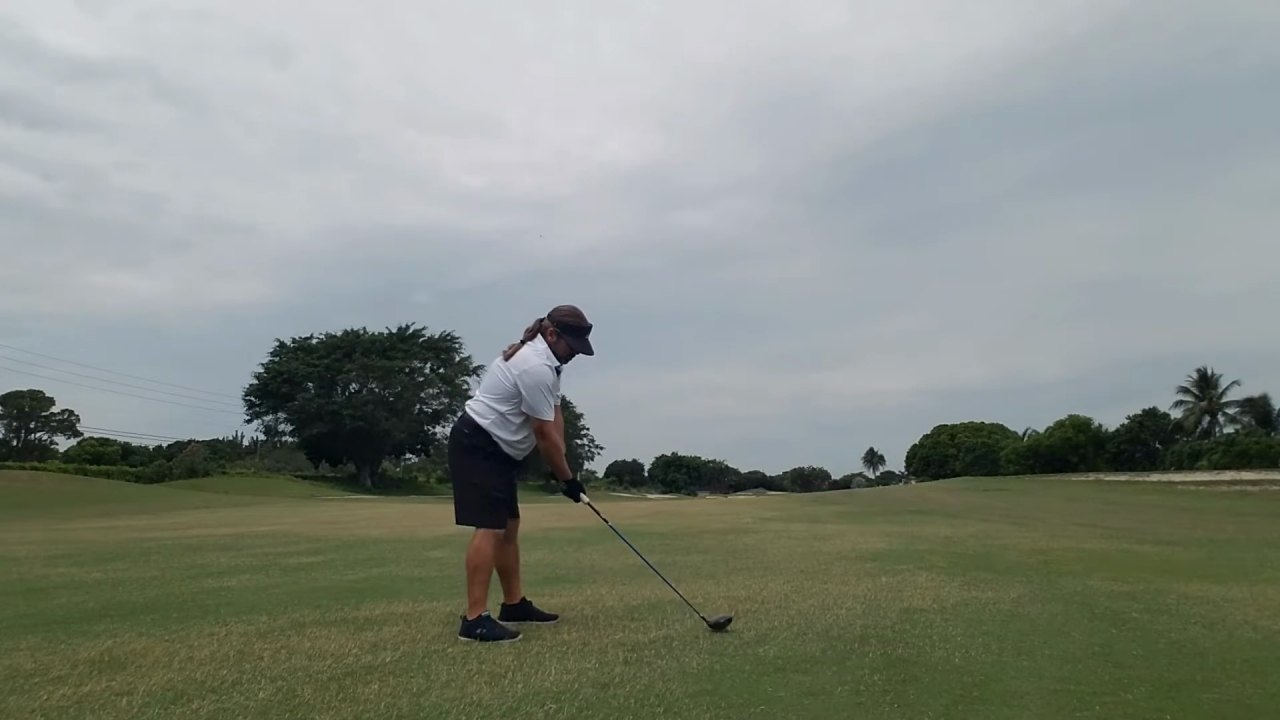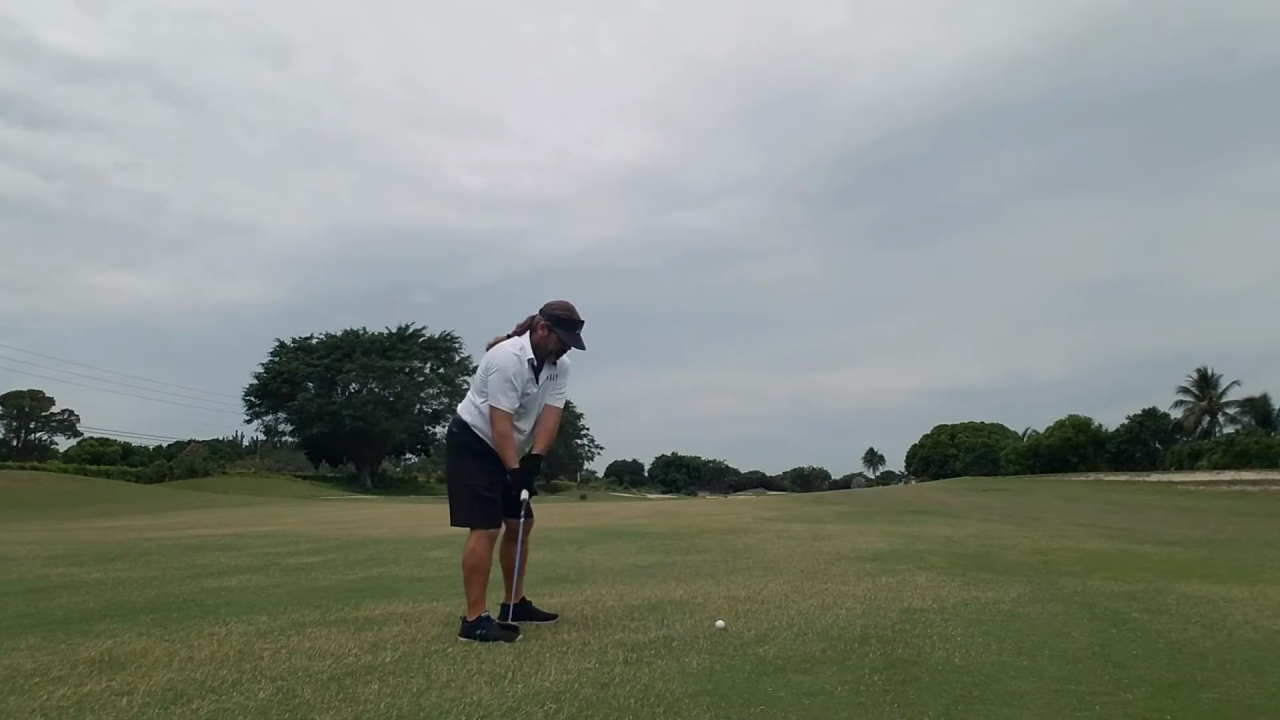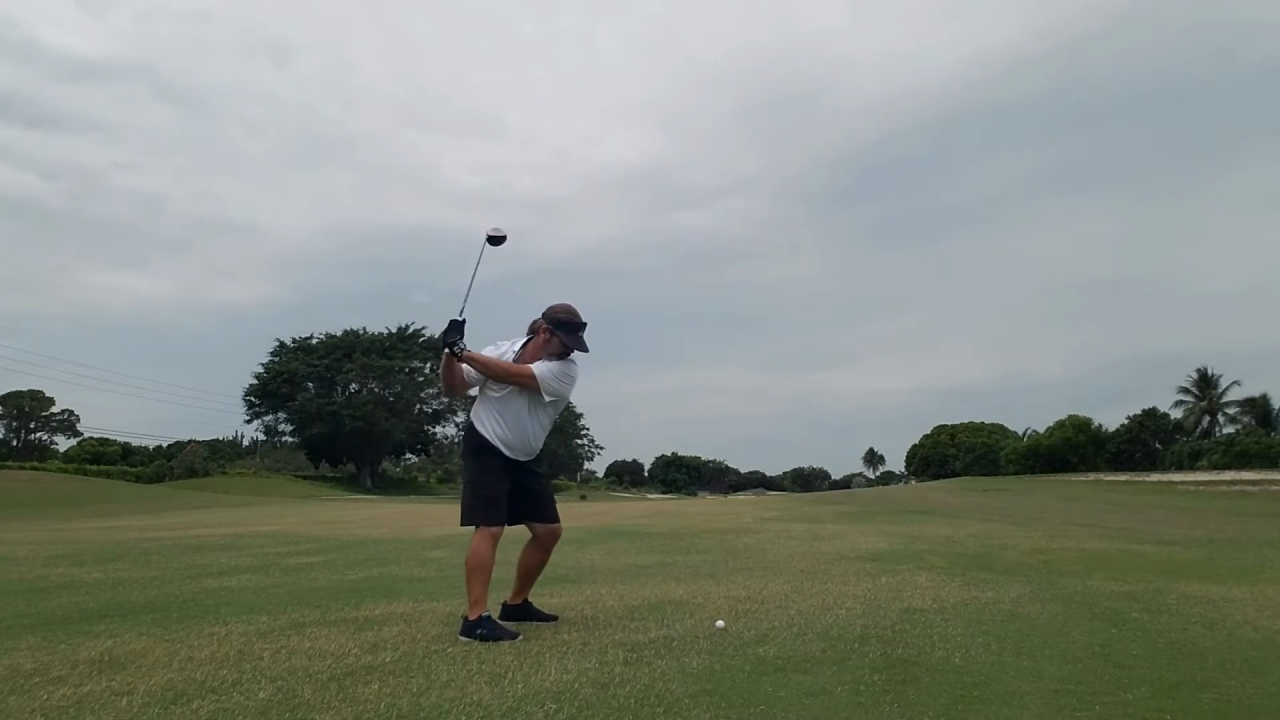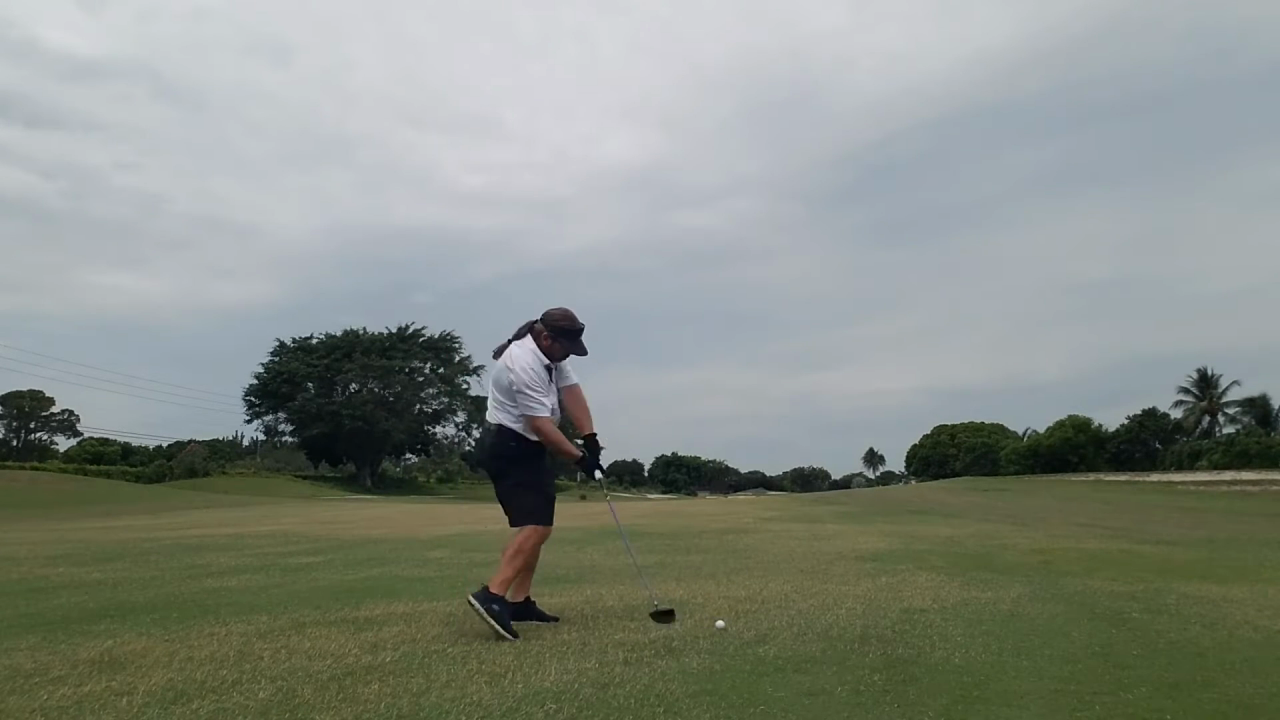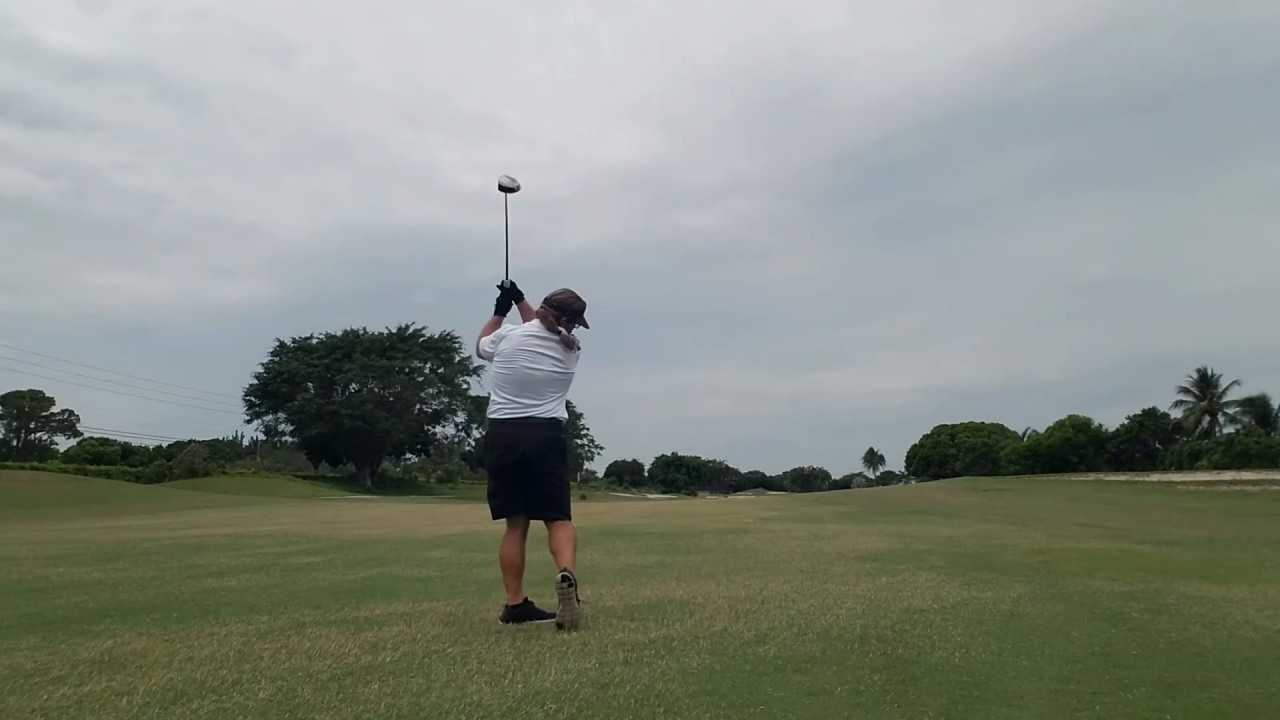
dt=0.4s
person 1, frame 1
left shoulder: (546, 359)
right shoulder: (535, 367)
left elbow: (554, 417)
right elbow: (543, 433)
left wrist: (561, 464)
right wrist: (567, 477)
left hip: (496, 449)
right hip: (476, 447)
left knee: (508, 527)
right knee: (489, 529)
left ankle: (514, 604)
right ankle: (475, 619)
person 1, frame 2
left shoulder: (559, 366)
right shoulder: (509, 358)
left elbow: (550, 415)
right elbow: (500, 421)
left wrist: (535, 458)
right wrist: (514, 468)
left hip: (507, 454)
right hip: (472, 446)
left knee: (519, 525)
right knee: (485, 529)
left ankle: (515, 603)
right ankle: (474, 619)
person 1, frame 3
left shoulder: (565, 370)
right shoulder: (501, 351)
left elbow: (513, 375)
right elbow: (453, 388)
left wrist: (464, 353)
right wrist: (451, 354)
left hip: (524, 460)
right hip: (484, 450)
left knee: (549, 531)
right knee: (489, 529)
left ankle: (516, 604)
right ankle: (476, 619)
person 1, frame 4
left shoulder: (552, 358)
right shoulder: (523, 365)
left elbow: (573, 396)
right elbow: (542, 427)
left wrist: (590, 439)
right wrist: (577, 456)
left hip: (517, 449)
right hip: (513, 449)
left knee: (535, 523)
right knee: (536, 524)
left ankle: (519, 600)
right ankle: (493, 595)
person 1, frame 5
left shoulder: (508, 336)
right shoulder: (570, 349)
left elbow: (482, 347)
left wrist: (500, 310)
right wrist: (520, 301)
left hip: (501, 436)
right hip: (545, 437)
left knee: (516, 523)
right knee: (558, 518)
left ankle: (515, 603)
right ankle: (567, 573)
